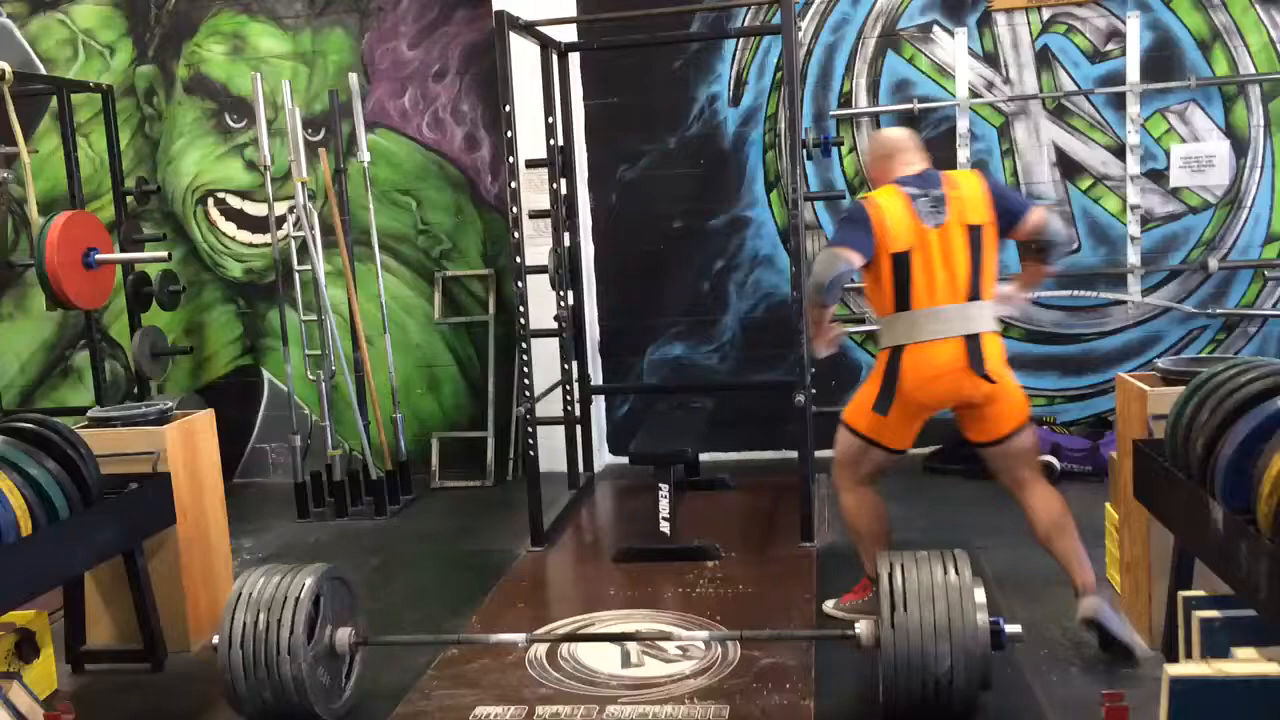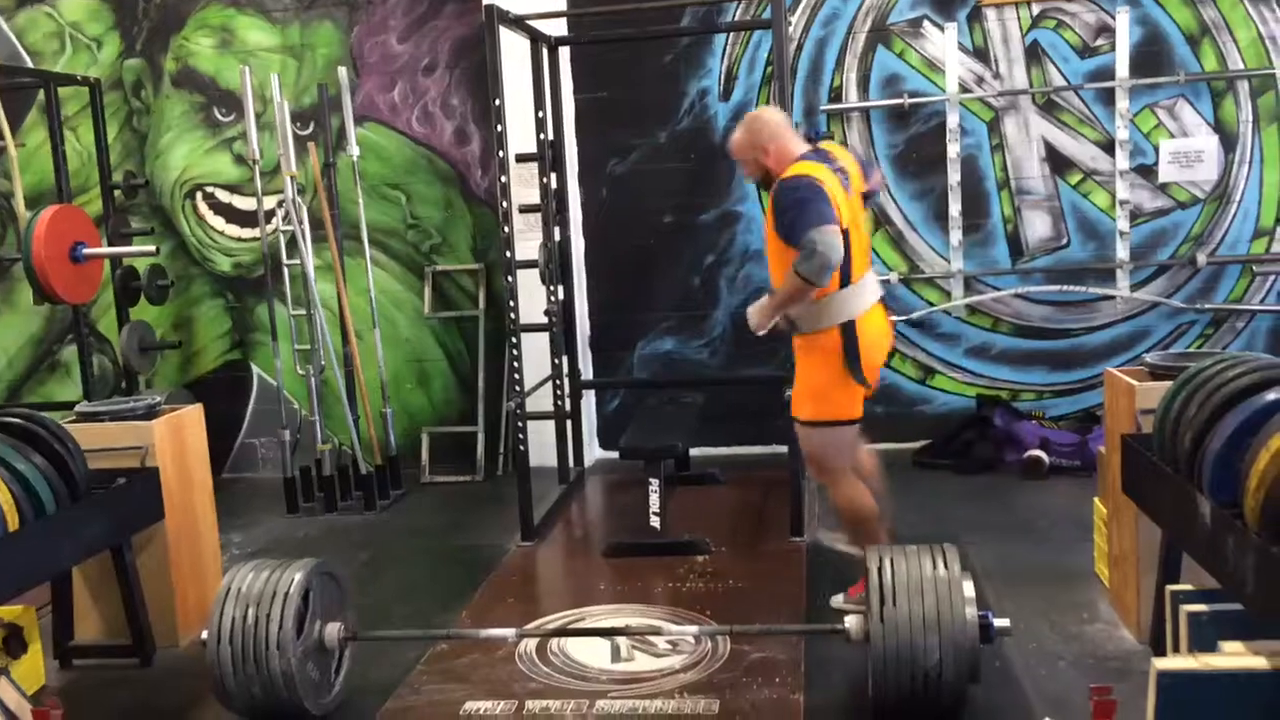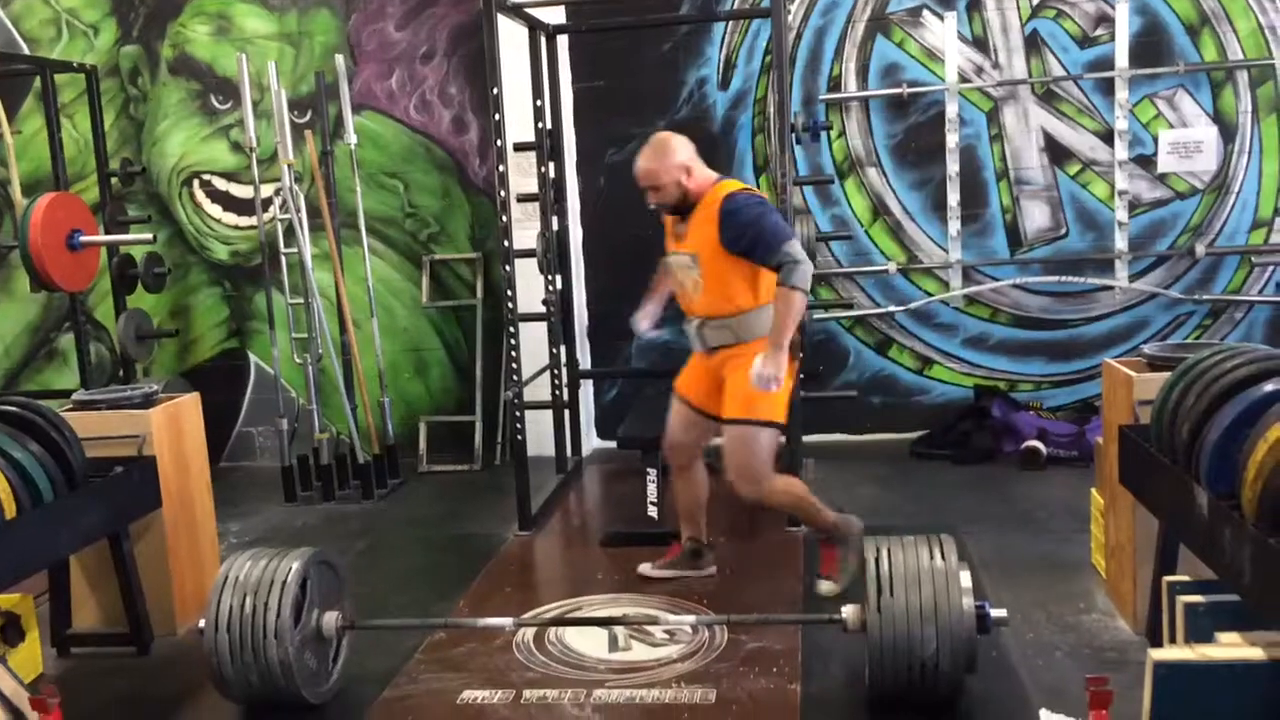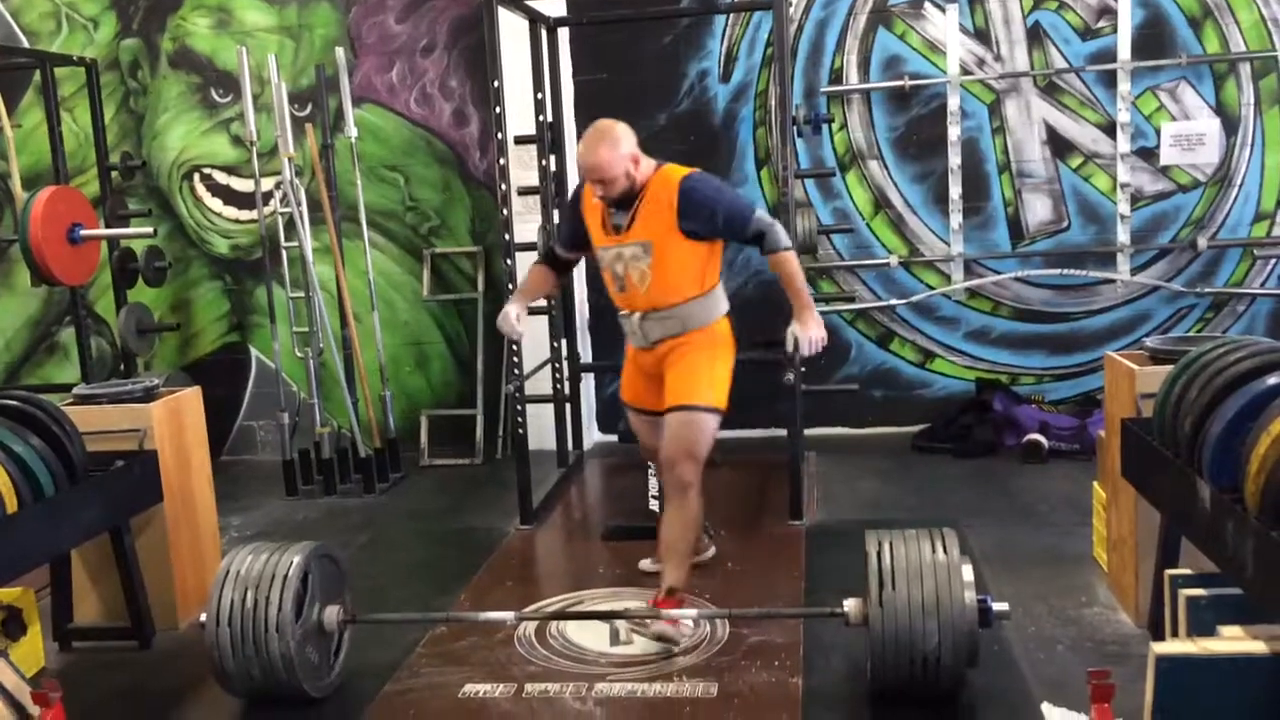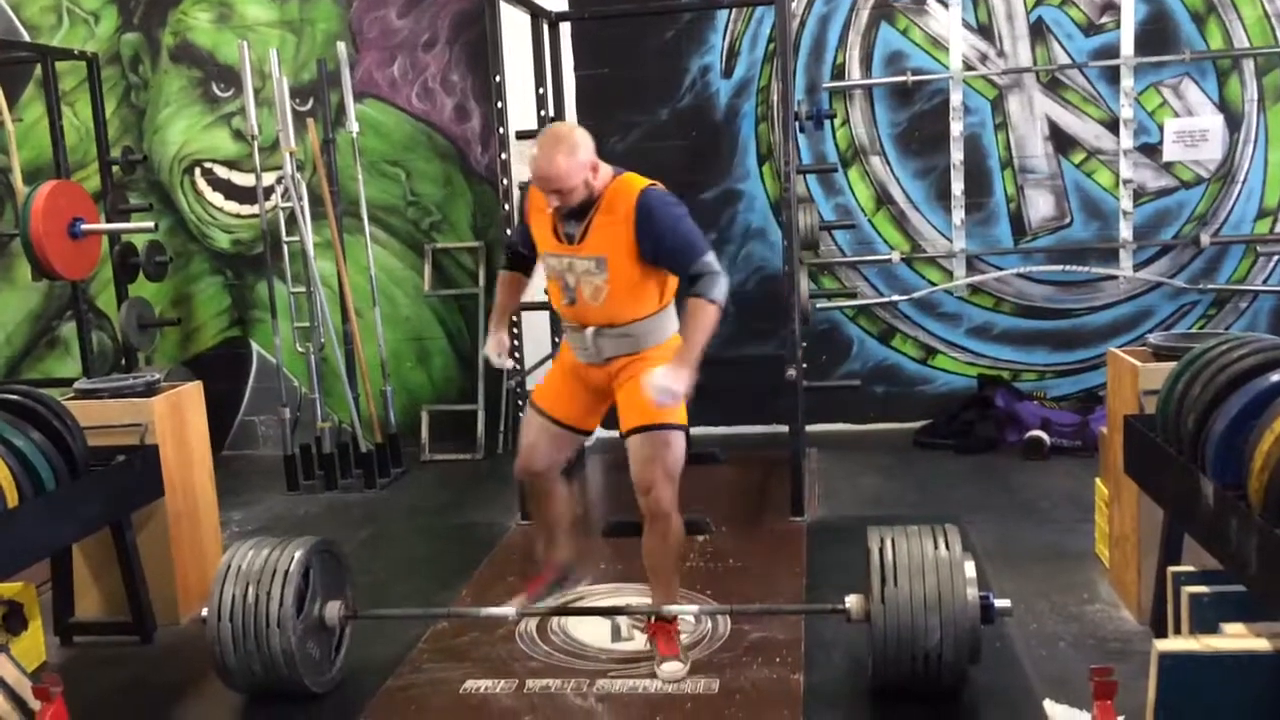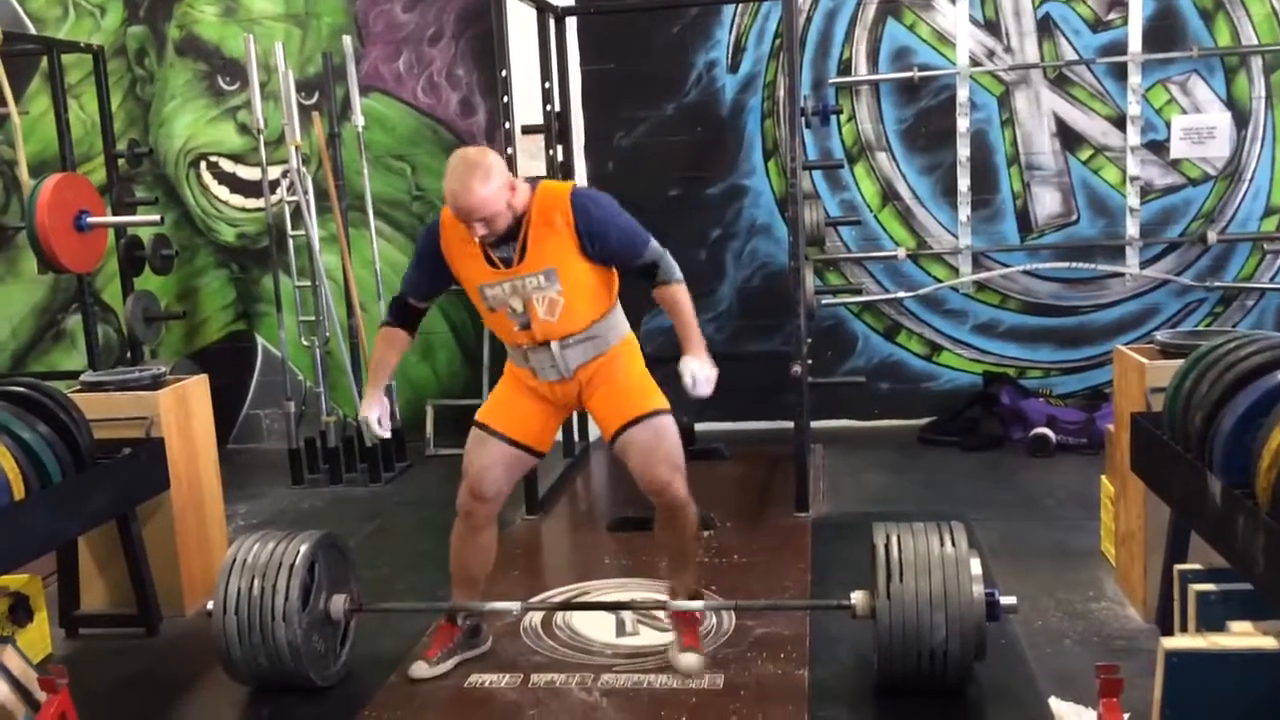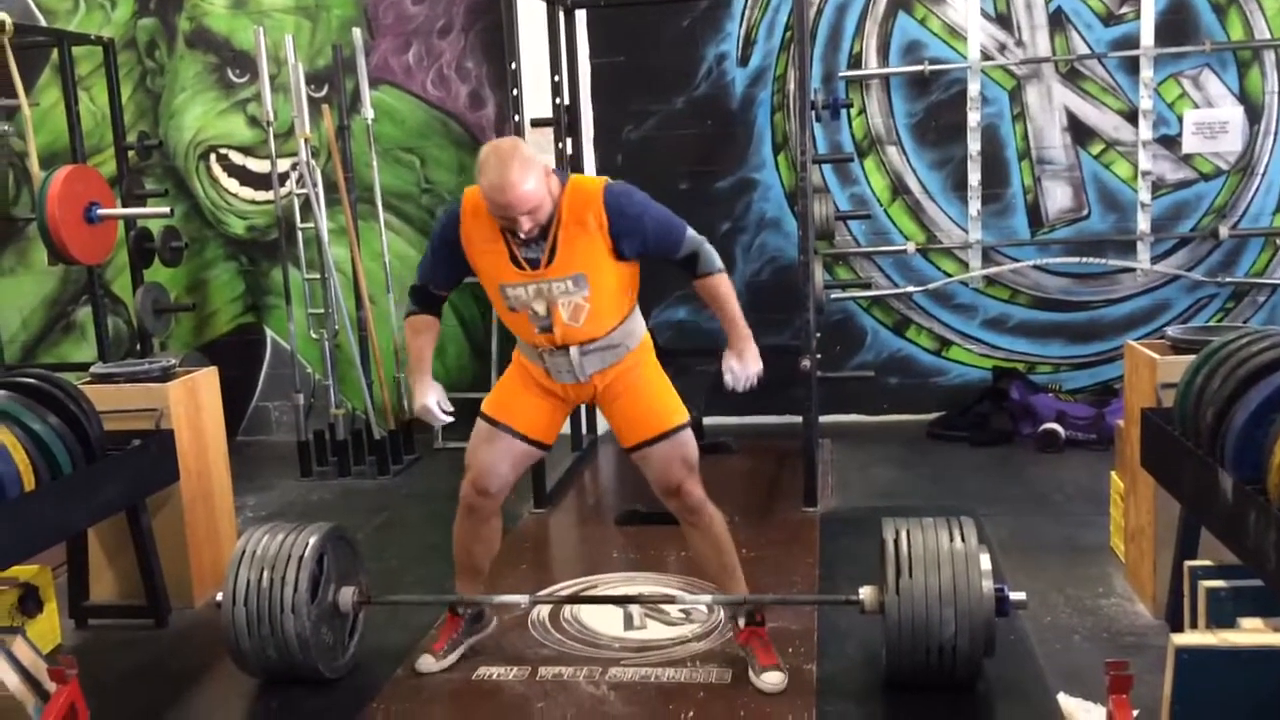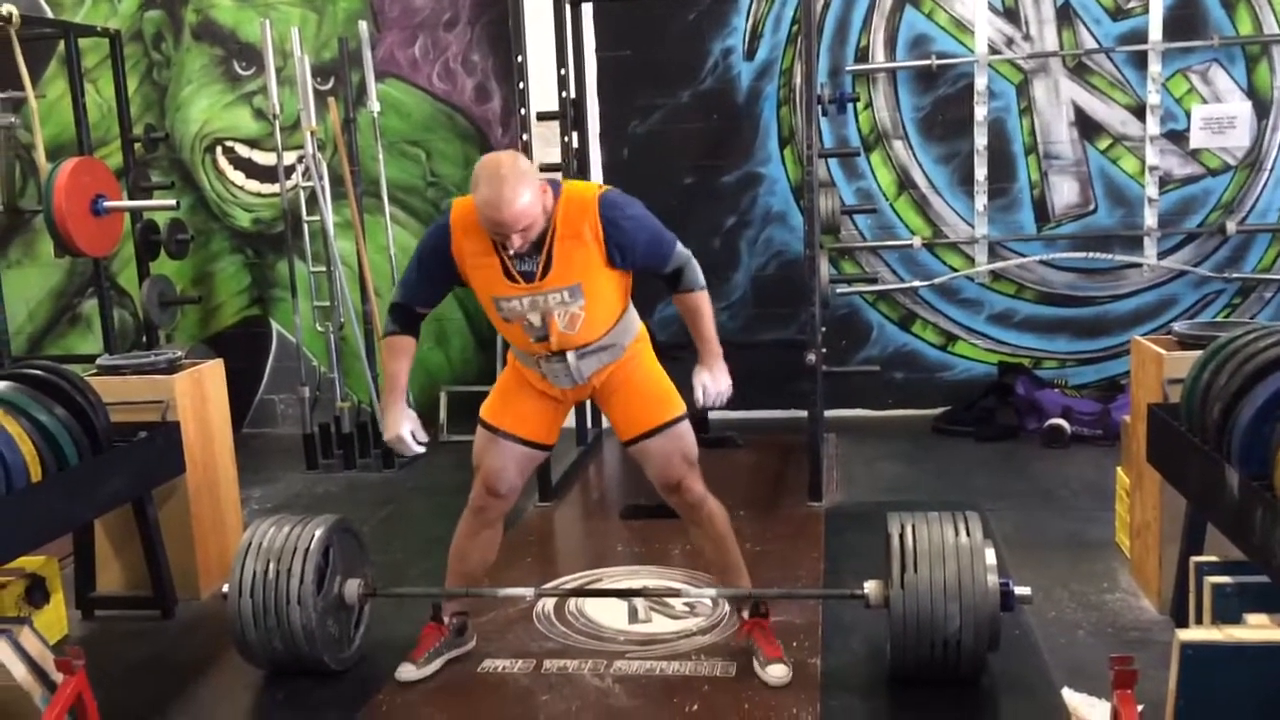
dt=0.3s
person 1, frame 1
left shoulder: (868, 209)
right shoulder: (977, 187)
left elbow: (827, 278)
right elbow: (1047, 235)
left wrist: (820, 331)
right wrist: (1023, 285)
left hip: (913, 364)
right hip: (980, 358)
left knee: (851, 473)
right knee: (1028, 483)
left ankle: (876, 591)
right ankle: (1090, 598)
person 1, frame 2
left shoulder: (796, 187)
right shoulder: (833, 157)
left elbow: (825, 256)
right elbow: (869, 181)
left wrist: (774, 306)
left hip: (835, 339)
right hip: (864, 323)
left knee: (830, 467)
right knee: (841, 438)
right ankle: (863, 539)
person 1, frame 3
left shoulder: (734, 207)
right shoulder: (678, 207)
left elbow: (795, 267)
left wrist: (774, 352)
right wrist: (654, 301)
left hip: (758, 352)
right hip: (712, 350)
left knee: (750, 480)
right knee: (678, 452)
left ankle: (838, 531)
right ankle: (693, 549)
person 1, frame 4
left shoulder: (688, 191)
right shoulder: (588, 200)
left elbow: (769, 233)
right elbow: (556, 257)
left wrist: (805, 311)
right wrist: (519, 300)
left hip: (697, 340)
right hip: (641, 344)
left knee: (682, 467)
right knee: (657, 453)
left ankle: (670, 600)
right ankle: (690, 538)
person 1, frame 5
left shoulder: (645, 207)
right shoulder: (539, 202)
left elbow: (709, 279)
right elbow: (517, 258)
left wrist: (684, 366)
right wrist: (498, 325)
left hip: (650, 356)
right hip: (579, 354)
left knee: (655, 495)
right knee: (532, 467)
left ankle: (662, 623)
right ankle: (558, 567)
person 1, frame 6
left shoulder: (576, 209)
right shoulder: (445, 233)
left elbow: (657, 265)
right elbow: (405, 309)
left wrist: (694, 350)
right wrist: (375, 389)
left hip: (604, 360)
right hip: (529, 373)
left knee: (668, 489)
right knee: (475, 498)
left ankle: (685, 607)
right ankle: (464, 625)
person 1, frame 7
left shoulder: (609, 205)
right shoulder: (464, 221)
left elbow: (695, 254)
right elbow: (425, 297)
left wrist: (739, 342)
right wrist: (420, 377)
left hip: (621, 360)
right hip: (537, 367)
left knee: (685, 493)
right knee: (479, 491)
left ankle: (749, 627)
right ankle: (466, 615)
person 1, frame 8
left shoulder: (602, 212)
right shoulder: (453, 233)
left elbow: (679, 268)
right elbow: (405, 312)
left wrist: (711, 358)
right wrist: (393, 403)
left hip: (618, 356)
right hip: (533, 369)
left knee: (686, 488)
right knee: (488, 497)
left ankle: (753, 620)
right ankle: (449, 625)
